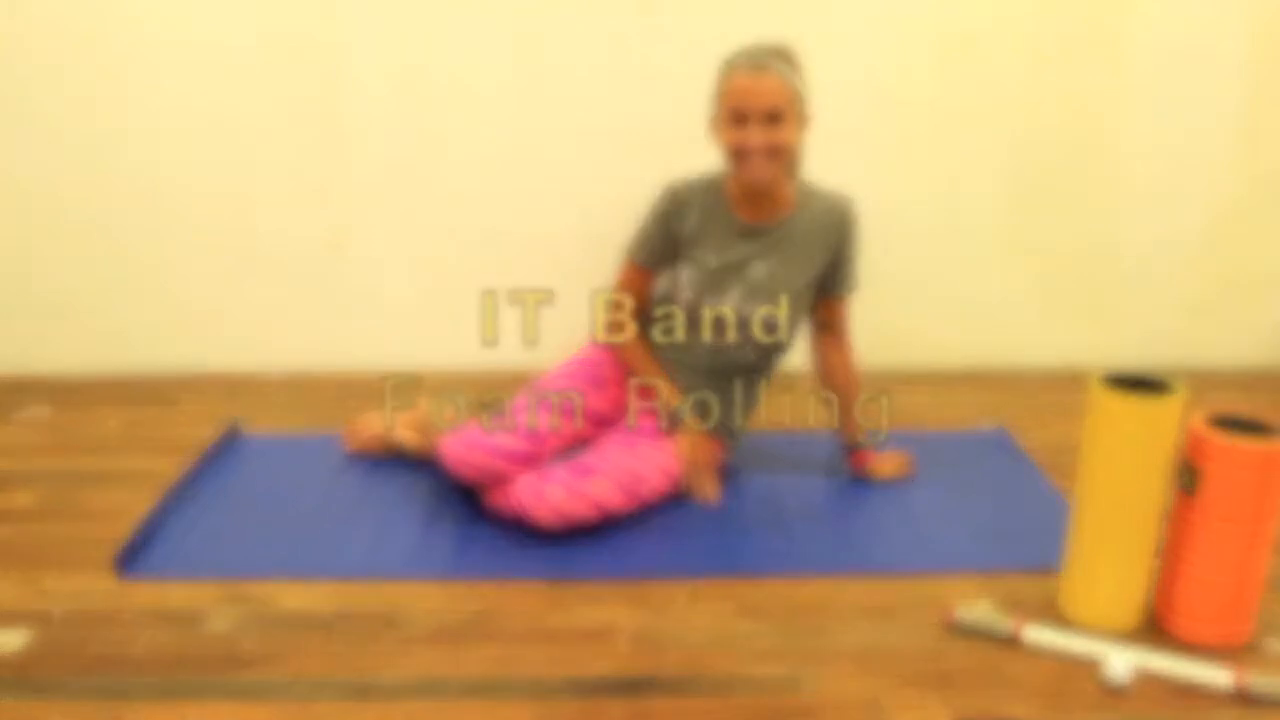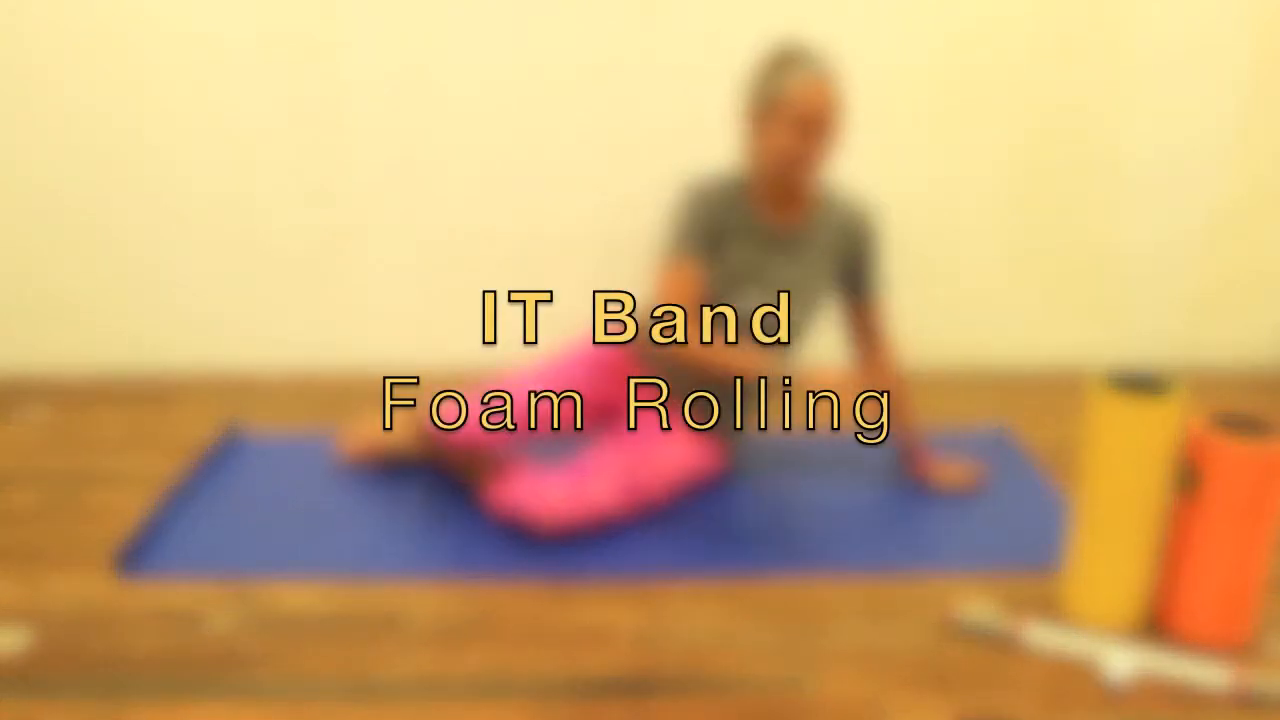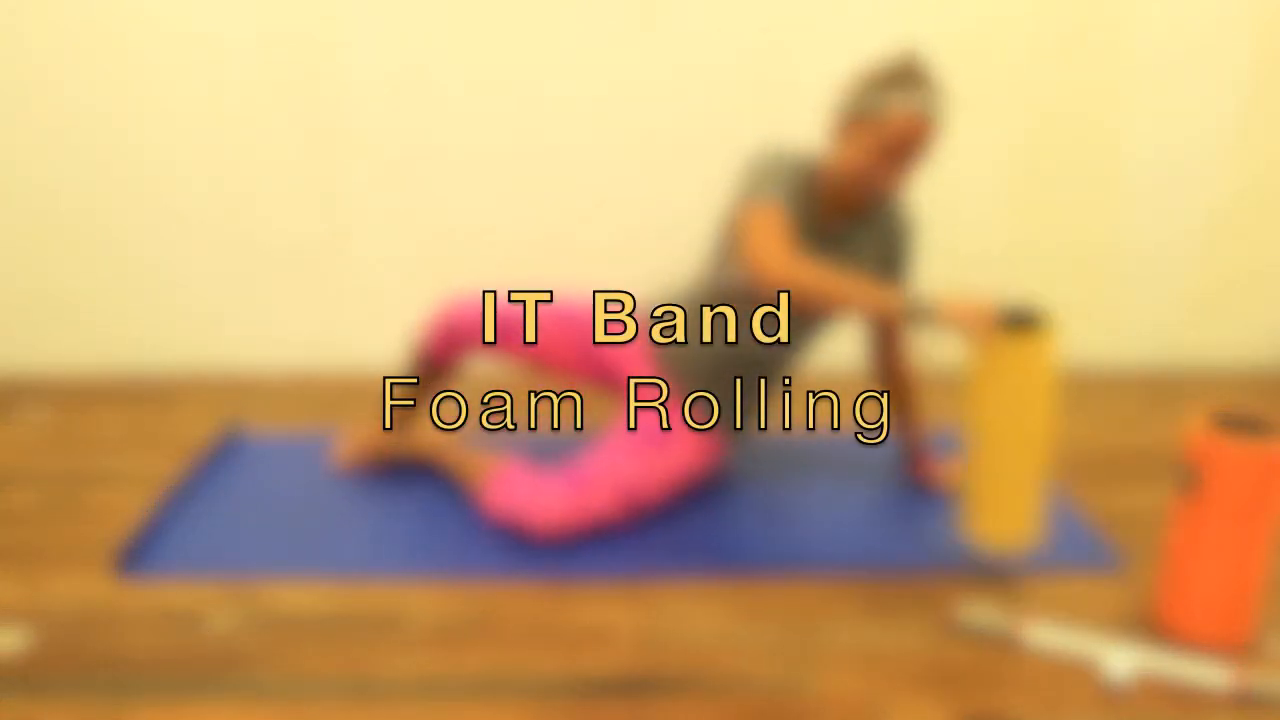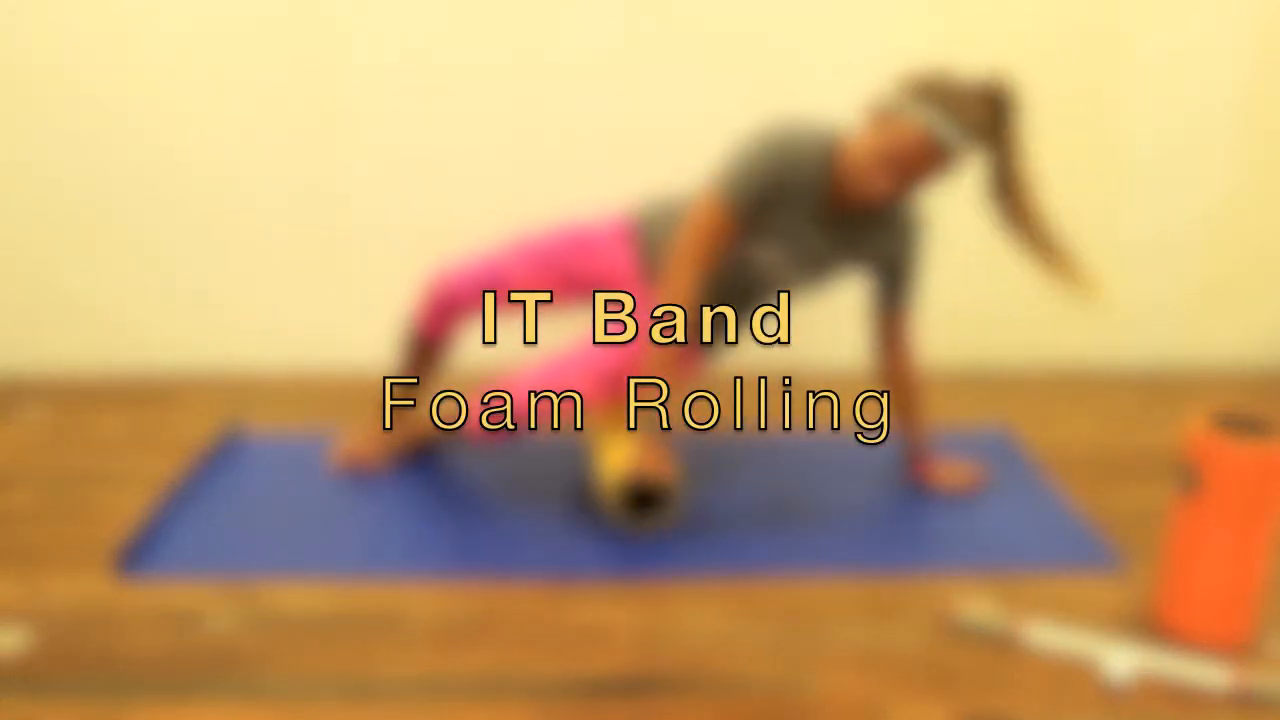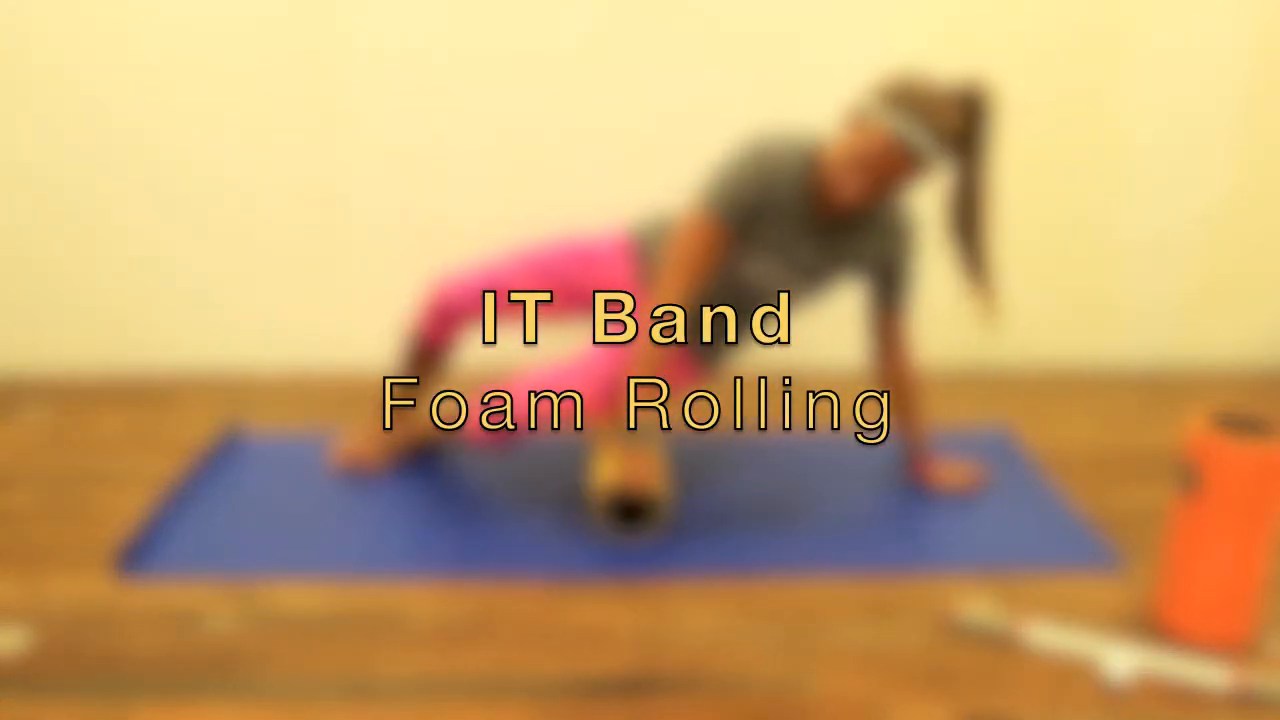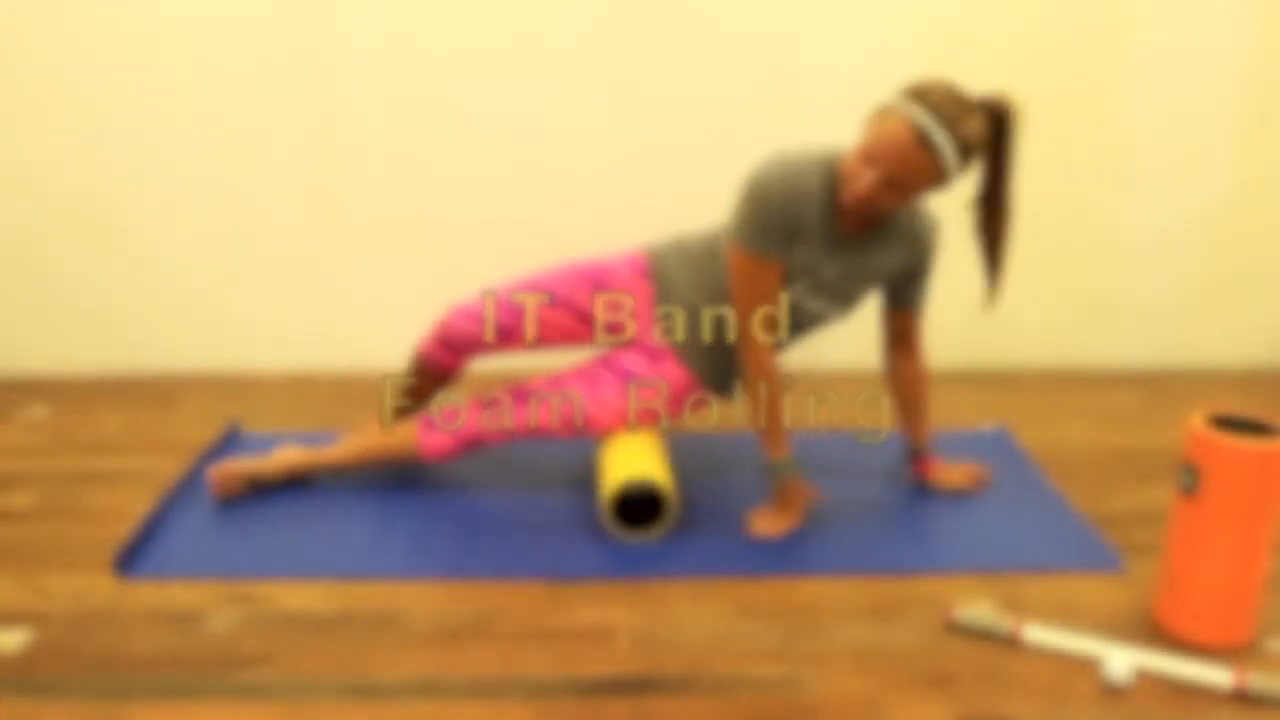
dt=0.7s
person 1, frame 1
left shoulder: (830, 221)
right shoulder: (682, 203)
left elbow: (830, 337)
right elbow: (619, 321)
left wrist: (858, 449)
right wrist: (682, 412)
left hip: (702, 419)
right hip: (626, 369)
left knee: (546, 502)
right knee: (486, 461)
left ankle: (430, 440)
right ankle: (428, 423)
person 1, frame 2
left shoulder: (846, 227)
right shoulder: (708, 203)
left elbow: (871, 349)
right elbow: (678, 336)
left wrist: (916, 455)
right wrist: (792, 370)
left hip: (693, 429)
right hip: (630, 368)
left knee: (545, 508)
right knee: (467, 427)
left ankle: (432, 447)
right ankle: (420, 434)
person 1, frame 3
left shoulder: (887, 230)
right shoulder: (780, 173)
left elbow: (890, 354)
right elbow: (774, 270)
left wrist: (920, 459)
right wrist: (926, 306)
left hip: (694, 422)
right hip: (646, 343)
left knee: (536, 514)
right knee: (458, 322)
left ankle: (426, 445)
right ankle: (401, 426)
person 1, frame 4
left shoulder: (892, 232)
right shoulder: (782, 151)
left elbow: (893, 352)
right elbow: (679, 276)
left wrist: (920, 458)
right wrist: (644, 424)
right hip: (627, 247)
left knee: (517, 407)
right knee: (450, 293)
left ankle: (416, 433)
right ankle: (399, 415)
person 1, frame 5
left shoulder: (884, 237)
right shoulder: (766, 166)
left elbow: (891, 351)
right elbow: (668, 294)
left wrist: (919, 458)
right wrist: (632, 430)
left hip: (687, 345)
right hip: (633, 264)
left knee: (506, 414)
right knee: (452, 299)
left ankle: (412, 434)
right ankle: (395, 415)
person 1, frame 6
left shoulder: (912, 241)
right shoulder: (784, 186)
left elbow: (903, 350)
right elbow: (756, 343)
left wrist: (924, 459)
right wrist: (783, 474)
left hip: (681, 369)
right hip: (647, 288)
left knee: (483, 424)
right knee: (461, 331)
left ankle: (306, 462)
right ankle: (401, 420)
